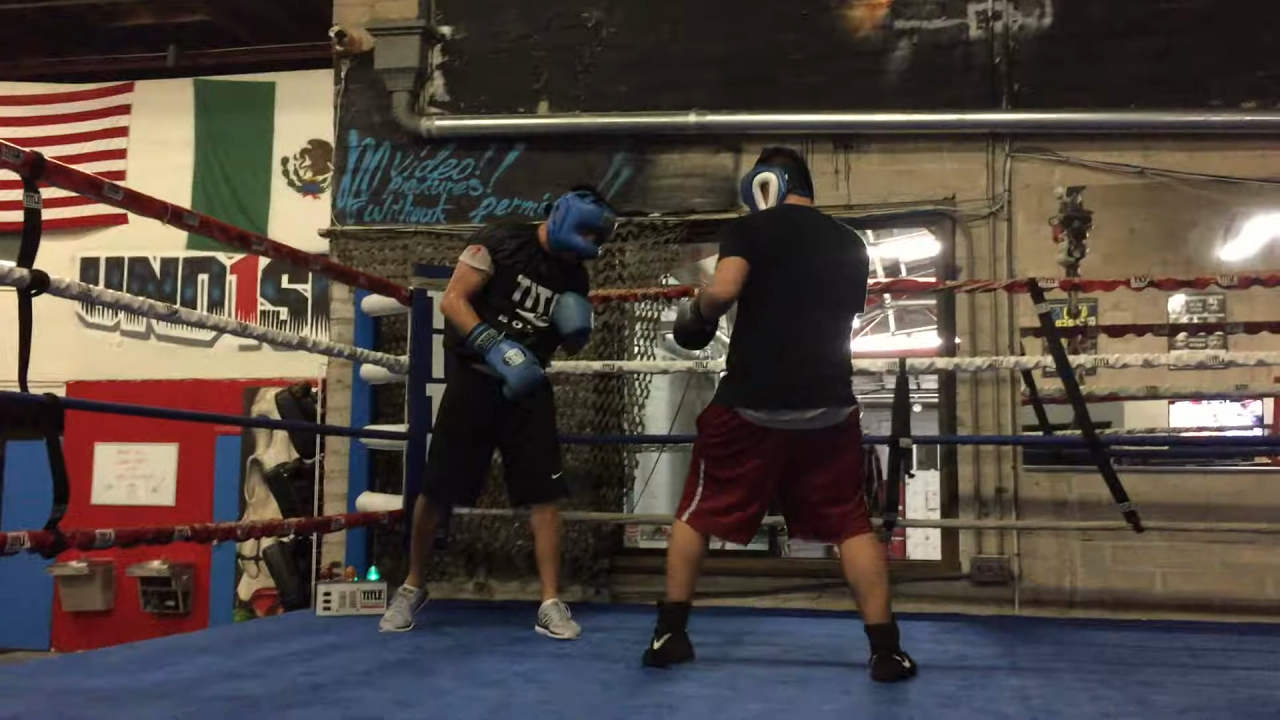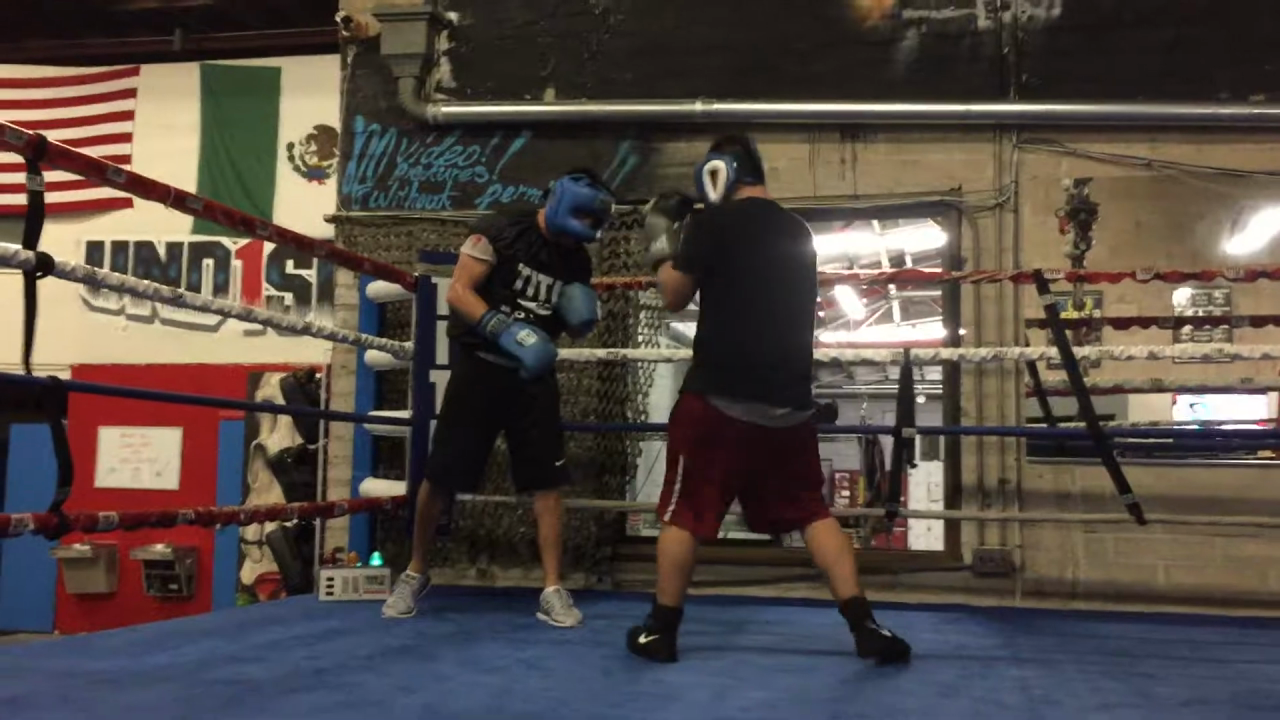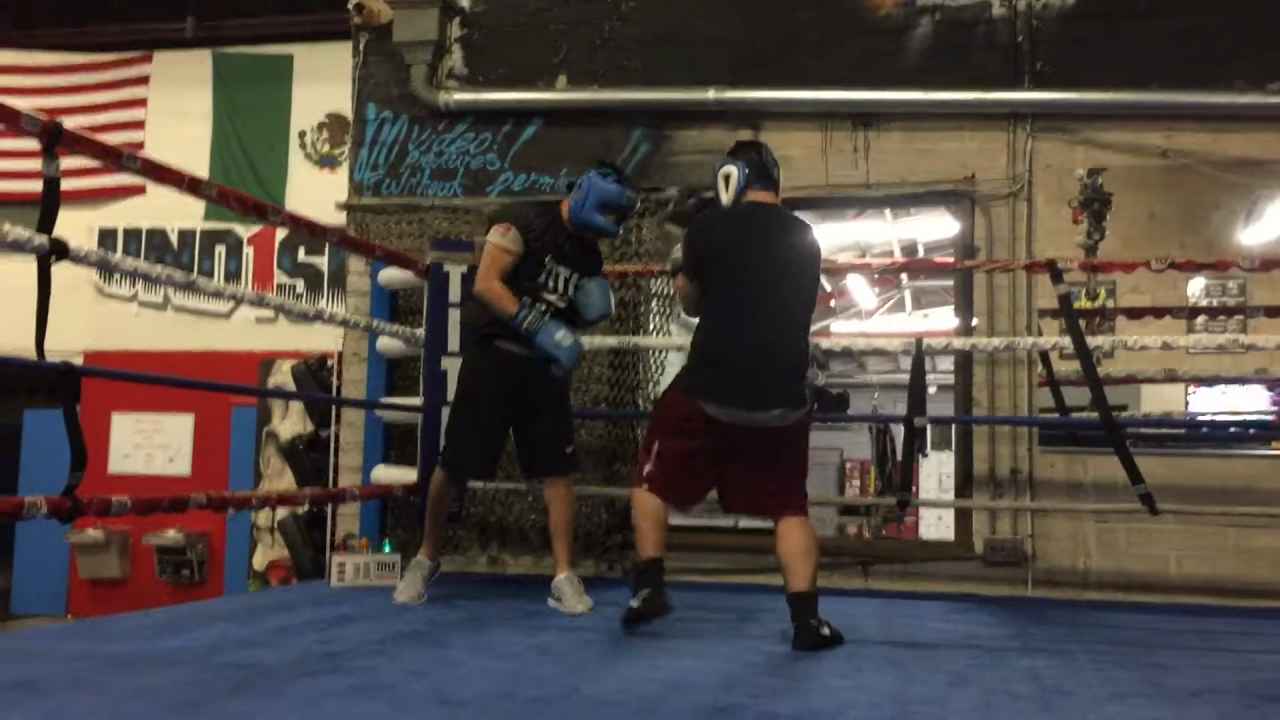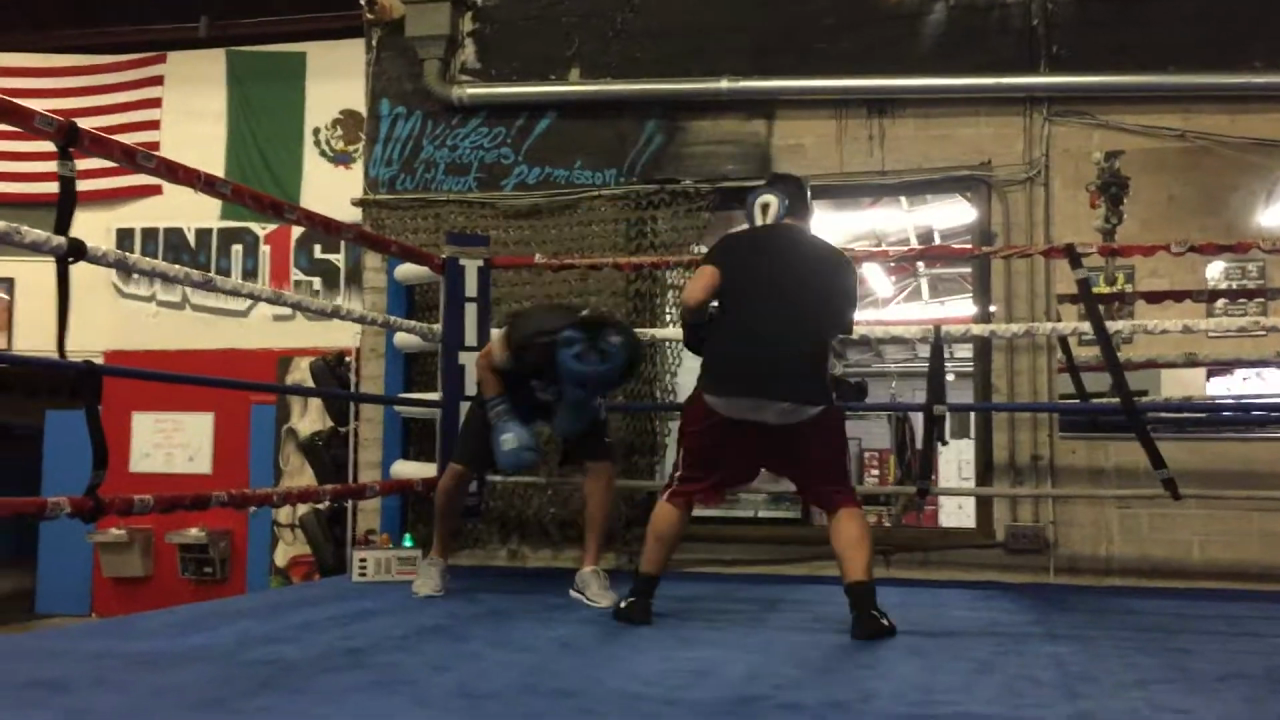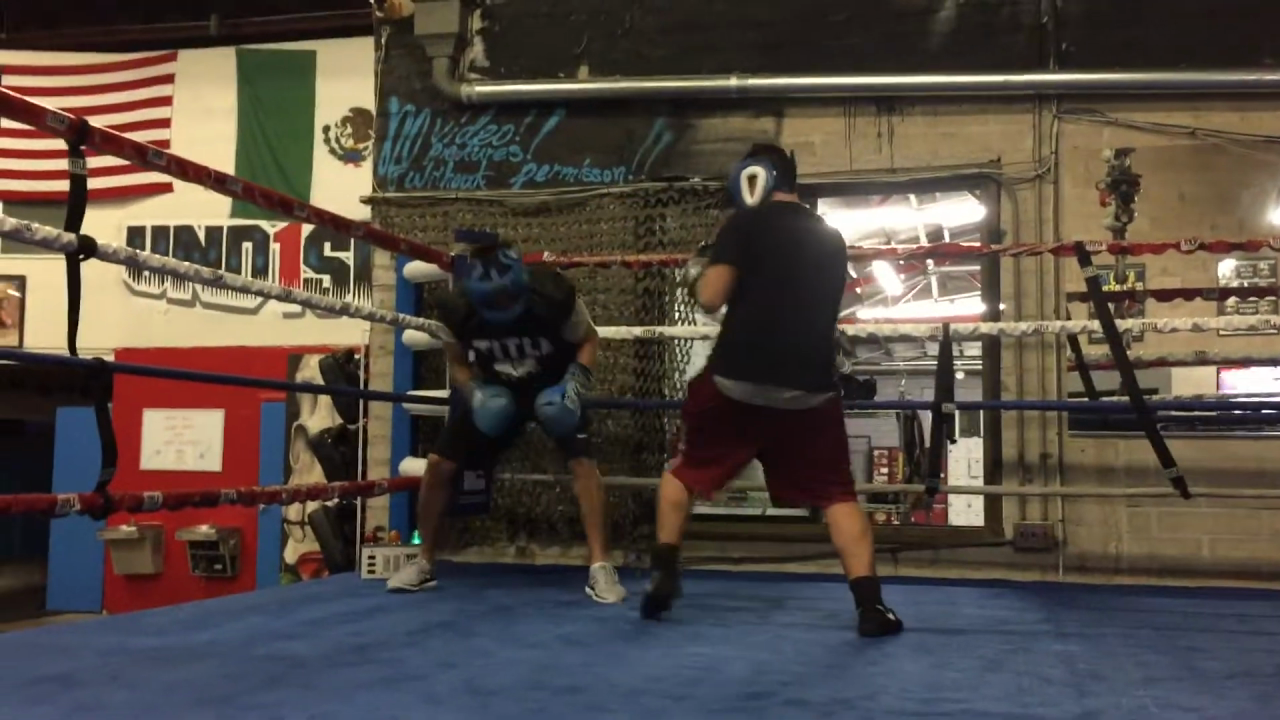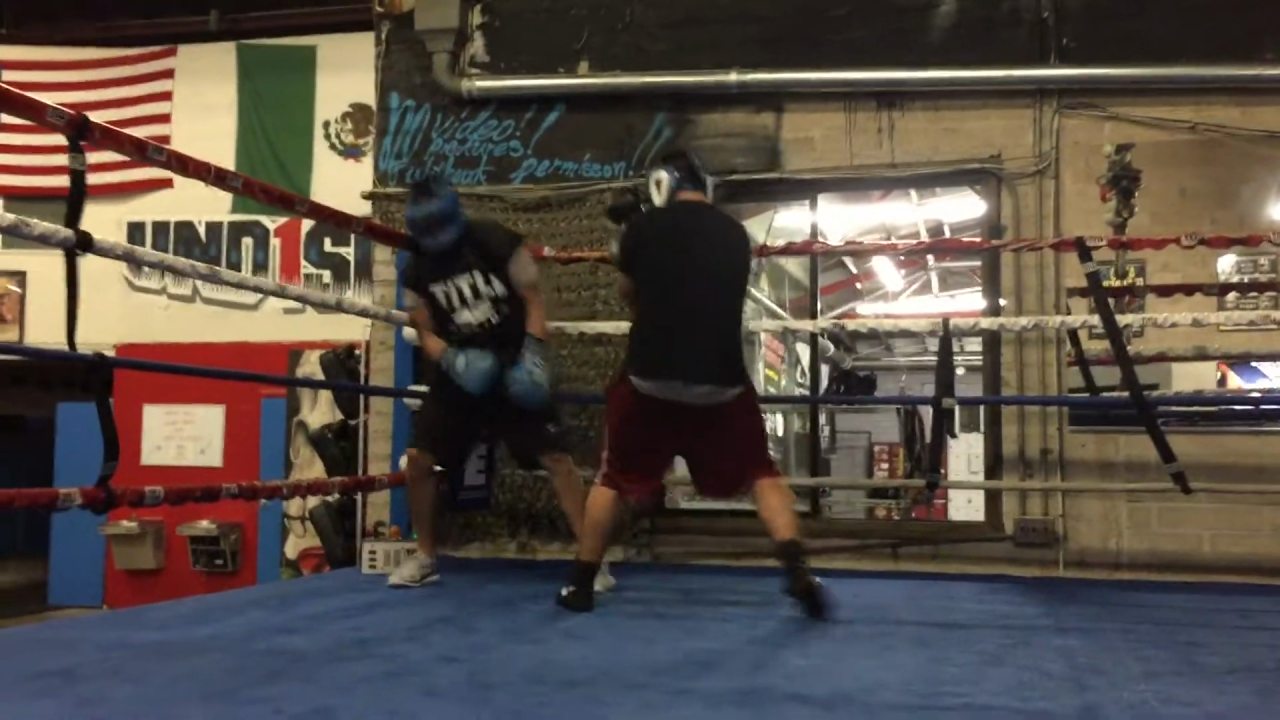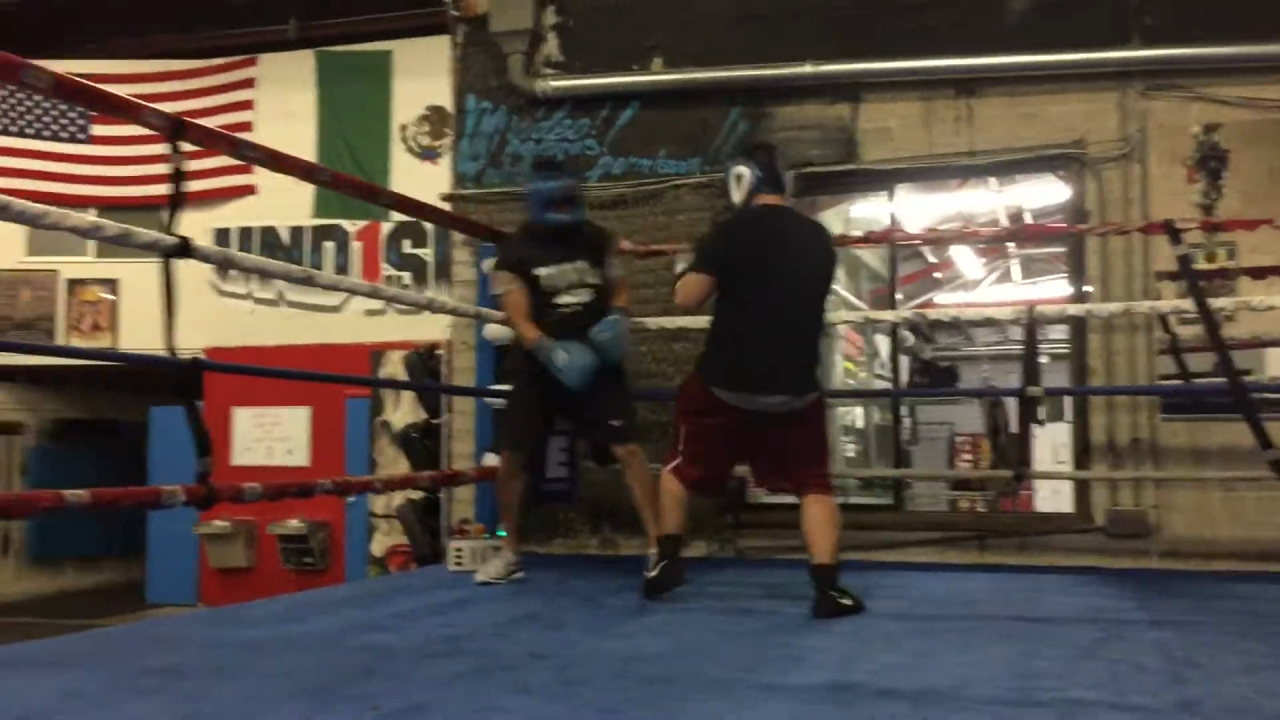
dt=0.4s
person 1, frame 1
left shoulder: (751, 229)
right shoulder: (851, 243)
left elbow: (722, 289)
left wrist: (696, 314)
left hip: (750, 403)
right hip: (828, 406)
left knee: (697, 512)
right knee: (851, 524)
left ankle: (671, 632)
right ankle: (885, 649)
person 1, frame 2
left shoulder: (713, 222)
right shoulder: (797, 232)
left elbow: (673, 296)
left wrist: (661, 239)
left hip: (719, 395)
right hip: (788, 399)
left knee: (683, 513)
right knee: (811, 513)
left ankle: (660, 630)
right ankle: (865, 625)
person 1, frame 3
left shoulder: (711, 227)
right shoulder: (804, 237)
left elbow: (691, 303)
left wrist: (681, 255)
left hip: (708, 392)
right hip: (783, 398)
left knee: (652, 478)
right knee: (789, 508)
left ankle: (649, 586)
right ankle: (806, 618)
person 1, frame 4
left shoulder: (736, 245)
right shoulder: (837, 264)
left elbow: (693, 299)
left wrist: (700, 327)
left hip: (725, 395)
right hip: (804, 402)
left knee: (680, 493)
right knee: (840, 501)
left ankle: (639, 596)
right ankle: (865, 608)
person 1, frame 5
left shoulder: (745, 224)
right shoulder: (831, 238)
left elbow: (711, 298)
left wrist: (699, 272)
left hip: (736, 380)
right hip: (810, 388)
left knee: (684, 472)
right knee: (836, 494)
left ankle: (664, 576)
right ankle: (870, 604)
person 1, frame 6
left shoulder: (645, 227)
right shoulder: (736, 235)
left hip: (650, 379)
right hip: (721, 383)
left knee: (612, 481)
right knee: (761, 474)
left ankle: (581, 584)
right ankle: (796, 570)
person 1, frame 7
left shoulder: (732, 231)
right shoulder: (819, 239)
left elbow: (687, 298)
left wrist: (689, 268)
left hip: (724, 382)
right hip: (794, 388)
left knee: (681, 467)
right knee: (814, 486)
left ankle: (667, 561)
right ankle: (828, 587)
person 2, frame 1
left shoulder: (573, 276)
right shoulder: (499, 243)
left elbow: (570, 346)
right elbow: (451, 300)
left wrist: (576, 330)
right wrist: (494, 347)
left hip: (529, 388)
right hip: (475, 379)
left knee: (545, 495)
right knee: (436, 490)
left ankle: (550, 604)
right ankle: (413, 587)
person 2, frame 2
left shoulder: (577, 261)
right shoulder: (499, 231)
left elbow: (575, 328)
right elbow: (458, 293)
left wrist: (581, 318)
right wrist: (506, 331)
left hip: (534, 376)
right hip: (480, 366)
left knee: (548, 483)
right knee: (441, 476)
left ankle: (553, 591)
right ankle: (416, 573)
person 2, frame 3
left shoulder: (589, 253)
right shoulder: (524, 223)
right elbow: (485, 283)
left wrist: (593, 307)
right wrist: (539, 327)
left hip: (544, 364)
right hip: (493, 355)
left knee: (558, 470)
right knee: (456, 464)
left ankle: (564, 577)
right ankle: (426, 559)
person 2, frame 4
left shoulder: (621, 350)
right shoulder: (529, 335)
right elbow: (484, 363)
left wrist: (585, 401)
right wrist: (503, 420)
left hip: (570, 403)
right hip: (510, 391)
left knee: (600, 465)
right knee: (458, 470)
left ankle: (589, 571)
right ankle: (435, 559)
person 2, frame 5
left shoulder: (553, 295)
right shoulder: (457, 307)
left elbow: (588, 341)
right elbow: (458, 363)
left wrist: (572, 387)
right wrist: (476, 394)
left hip: (553, 384)
right hip: (494, 390)
left knee: (582, 462)
right knee: (439, 464)
left ankle: (600, 565)
right ankle: (425, 563)
person 2, frame 6
left shoulder: (499, 242)
right shoulder: (417, 271)
left elbow: (534, 299)
right elbow: (427, 334)
left wrist: (533, 356)
right wrist: (453, 361)
left hip: (514, 365)
right hip: (465, 370)
left knee: (555, 457)
right knee: (419, 458)
right ankle: (425, 557)
person 2, frame 7
left shoulder: (595, 238)
right shoulder: (514, 254)
left elbow: (617, 289)
right elbow: (520, 321)
left wrist: (616, 321)
right wrist: (554, 351)
left hip: (594, 358)
right hip: (541, 362)
left knee: (628, 450)
right knee: (511, 458)
left ankle: (658, 548)
right ankle: (509, 553)
